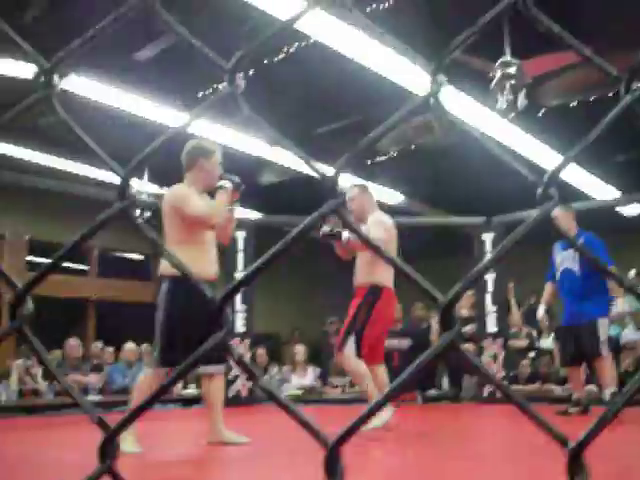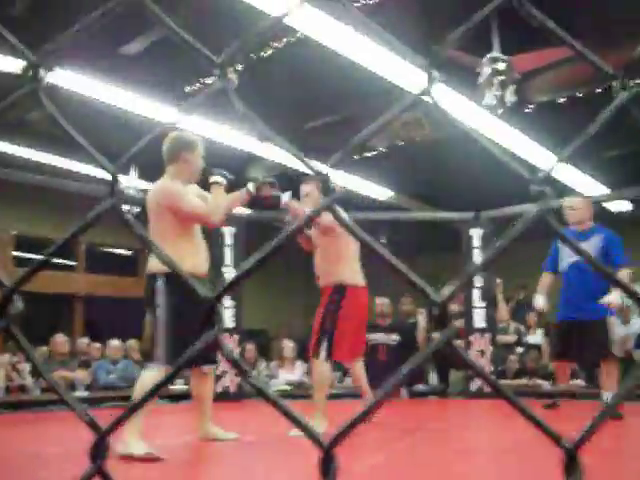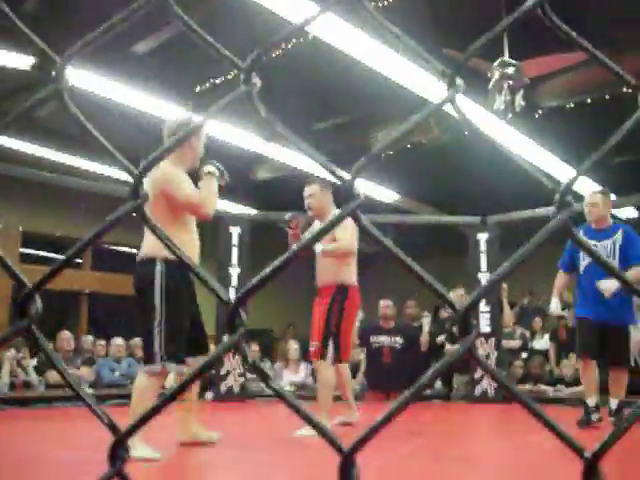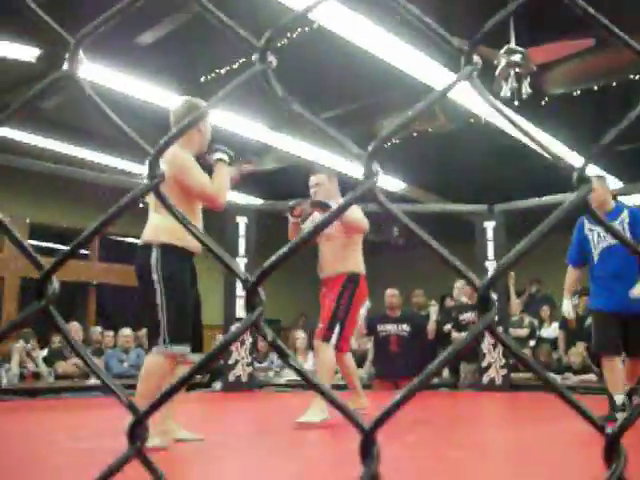
dt=0.3s
person 1, frame 1
left shoulder: (205, 200)
right shoulder: (179, 193)
left elbow: (223, 236)
right elbow: (212, 219)
left wrist: (231, 202)
right wrist: (224, 188)
left hip: (205, 288)
right hip: (178, 286)
left knee: (215, 362)
right knee: (162, 362)
left ankle: (217, 429)
right ankle: (126, 431)
person 1, frame 2
left shoulder: (187, 190)
right shoulder: (166, 188)
left elbow: (220, 208)
right elbow: (212, 216)
left wrist: (251, 191)
right wrist: (218, 182)
left hip: (190, 284)
right hip: (170, 282)
left knee: (204, 359)
right knee: (165, 359)
left ankle: (206, 426)
right ankle: (128, 435)
person 1, frame 3
left shoulder: (176, 175)
right shoulder: (166, 172)
left elbow: (195, 207)
right elbow: (205, 209)
left wrist: (209, 182)
right wrist: (210, 174)
left hip: (175, 272)
right hip: (162, 269)
left knee: (194, 352)
right knee: (159, 358)
left ankle: (189, 426)
right ankle: (132, 440)
person 1, frame 4
left shoulder: (184, 162)
right shoulder: (177, 158)
left elbow: (210, 189)
right elbow: (216, 198)
left wrist: (231, 171)
right wrist: (221, 161)
left hip: (179, 260)
right hip: (164, 255)
left knee: (181, 348)
right knee: (171, 343)
left ankle: (163, 425)
person 2, frame 1
left shoulder: (379, 220)
right shoulder: (370, 225)
left elbow: (376, 243)
right elbow: (346, 253)
left wrist: (343, 234)
right wrist: (334, 235)
left hip: (374, 295)
right hip: (375, 296)
left knee: (346, 352)
right knee: (373, 359)
right ankle: (381, 410)
person 2, frame 2
left shoulder: (331, 214)
right shoulder: (328, 218)
left elbow: (317, 220)
right elbow: (311, 246)
left wrist: (286, 201)
right wrist: (301, 231)
left hip: (341, 293)
right hip: (352, 292)
left knee: (320, 354)
right knee: (349, 355)
left ankle: (318, 420)
right ankle: (368, 403)
person 2, frame 3
left shoulder: (341, 219)
right shoulder: (318, 225)
left elbow: (349, 248)
left wrist: (317, 249)
right wrist: (293, 231)
left hip: (339, 293)
right hip: (328, 295)
left knee: (323, 357)
right knee: (335, 356)
left ankle: (323, 419)
right ankle: (351, 411)
person 2, frame 4
left shoulder: (347, 208)
right shoulder: (318, 215)
left elbow: (362, 226)
right elbow: (296, 240)
left wrist: (332, 207)
right wrist: (295, 217)
left hip: (348, 283)
right hip: (331, 285)
left knee: (325, 340)
right knee: (339, 345)
left ankle: (320, 406)
right ankle: (359, 398)
person 3, frame 1
left shoulder: (589, 240)
right shoulder: (557, 247)
left elbow: (608, 269)
right elbow: (552, 280)
right wrist: (543, 305)
left hip: (593, 309)
right hip: (569, 314)
left knee: (599, 352)
right knee: (571, 360)
left ankle: (611, 398)
right ankle: (578, 400)
person 3, frame 2
left shoulder: (604, 236)
left elbow: (623, 268)
right elbow: (550, 270)
left wrist: (617, 291)
right wrist: (540, 294)
left hip: (598, 310)
right hip: (567, 310)
left knee: (606, 355)
right knee: (560, 355)
left ankle: (609, 400)
person 3, frame 3
right shoulder: (579, 235)
right elbow: (565, 270)
left wrist: (616, 282)
right wrist: (555, 297)
left hip: (618, 311)
right hip: (587, 310)
left knee: (619, 363)
right knee: (587, 356)
left ankle: (615, 408)
right ankle: (592, 407)
person 3, frame 4
right shoulder: (583, 224)
right elbow: (575, 265)
right wrist: (567, 297)
right hip: (603, 301)
right knee: (608, 352)
right ankle: (619, 405)
